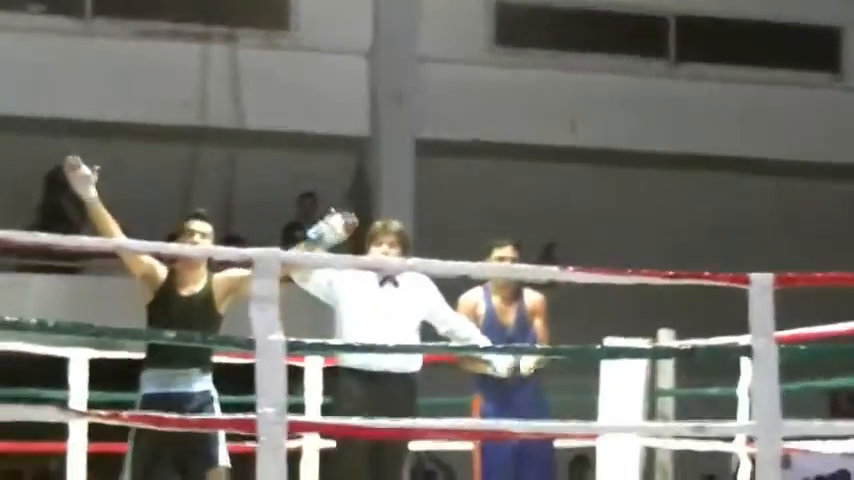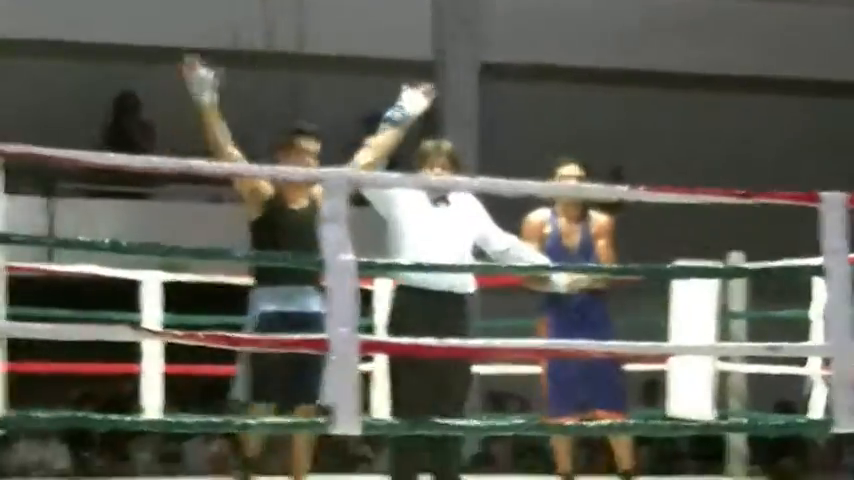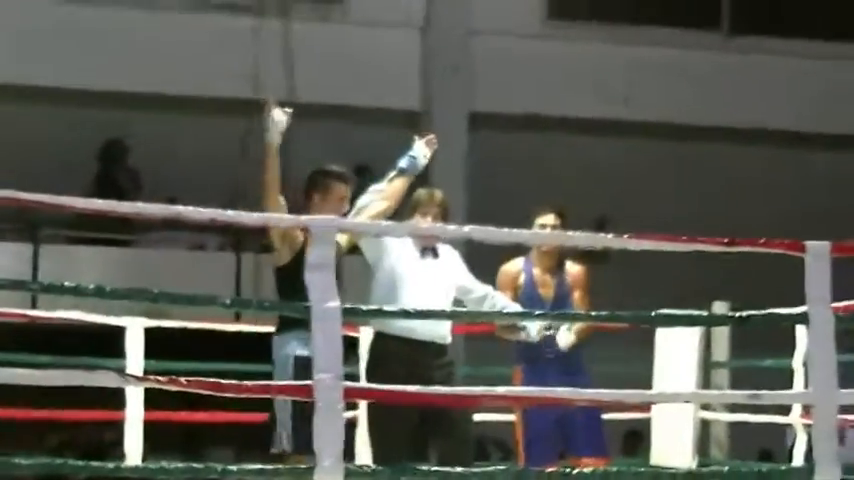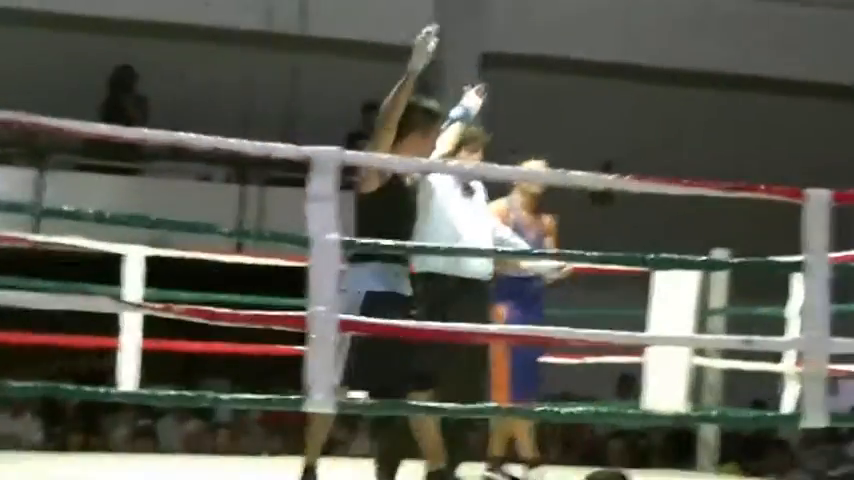
dt=0.5s
person 1, frame 1
left shoulder: (220, 285)
right shoulder: (157, 277)
right elbow: (117, 238)
left wrist: (319, 239)
right wrist: (89, 196)
left hip: (197, 391)
right hip: (154, 391)
person 1, frame 2
left shoulder: (323, 196)
right shoulder: (262, 194)
right elbow: (229, 153)
right wrist: (207, 102)
left hip: (312, 309)
right hip: (271, 308)
left knee: (306, 409)
right knee: (261, 405)
person 1, frame 3
left shoulder: (338, 242)
right shoulder: (289, 238)
left elbow: (382, 204)
right elbow: (272, 196)
left wrist: (411, 165)
right wrist: (274, 142)
right hip: (295, 351)
right knee: (297, 452)
person 1, frame 4
left shoulder: (409, 176)
right shoulder: (373, 168)
left elbow: (438, 147)
right elbow: (387, 122)
right wrist: (414, 69)
left hip: (397, 286)
right hip: (367, 285)
left knee: (418, 385)
person 2, frame 1
left shoulder: (420, 286)
right shoulder: (348, 280)
left elbow: (455, 324)
right elbow: (301, 271)
left wrist: (493, 354)
left hip: (401, 387)
right hip: (355, 383)
person 2, frame 2
left shoulder: (468, 206)
right shoulder: (401, 198)
left elbow: (503, 244)
right elbow: (365, 167)
left wrist: (553, 272)
right wrist: (399, 118)
left hip: (455, 309)
right hip: (413, 305)
left knee: (451, 401)
right knee: (411, 399)
person 2, frame 3
left shoulder: (450, 257)
right shoulder: (388, 244)
left elbow: (482, 296)
left hip: (436, 358)
right hip: (392, 354)
left knee: (456, 439)
right knee: (392, 449)
person 2, frame 4
left shoulder: (476, 189)
right shoulder: (433, 182)
left elbow: (494, 231)
right elbow: (428, 156)
right wrist: (461, 115)
left hip: (474, 295)
right hip: (439, 292)
left knee: (468, 386)
right knee: (437, 383)
person 3, frame 1
left shoulder: (534, 301)
right shoulder: (472, 301)
left elbow: (542, 347)
left wrist: (532, 361)
left hip: (529, 396)
right hip: (491, 397)
person 3, frame 2
left shoulder: (601, 222)
right shoulder: (538, 221)
left wrist: (588, 278)
left hip: (594, 317)
right hip: (558, 319)
left knee: (611, 400)
right knee: (561, 405)
person 3, frame 3
left shoulder: (575, 273)
right shoulder: (512, 272)
left elbow: (584, 322)
right elbow: (500, 325)
left wrist: (572, 333)
left hip: (570, 368)
right hip: (532, 369)
left knee: (589, 450)
right knee: (538, 455)
person 3, frame 4
left shoulder: (546, 221)
right shoulder: (500, 210)
left wrist: (558, 268)
right wrist: (523, 265)
left hip: (533, 306)
right hip: (508, 305)
left knee: (512, 391)
right knee: (514, 389)
